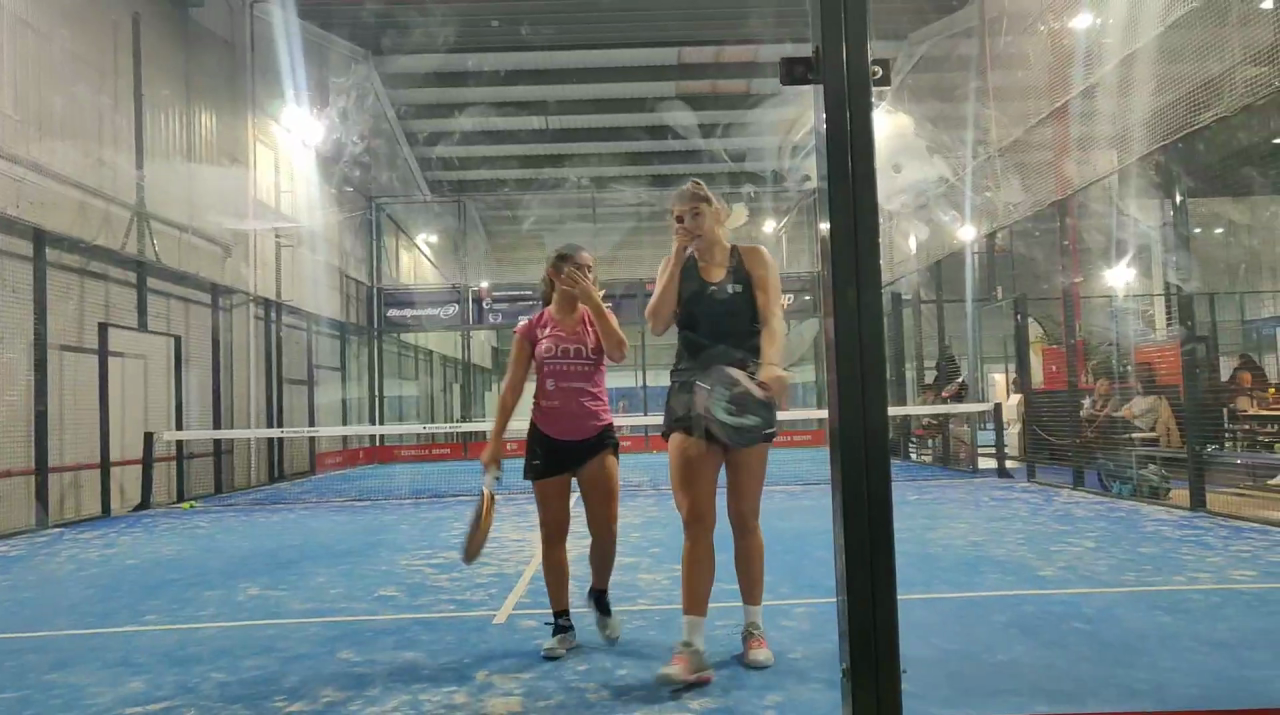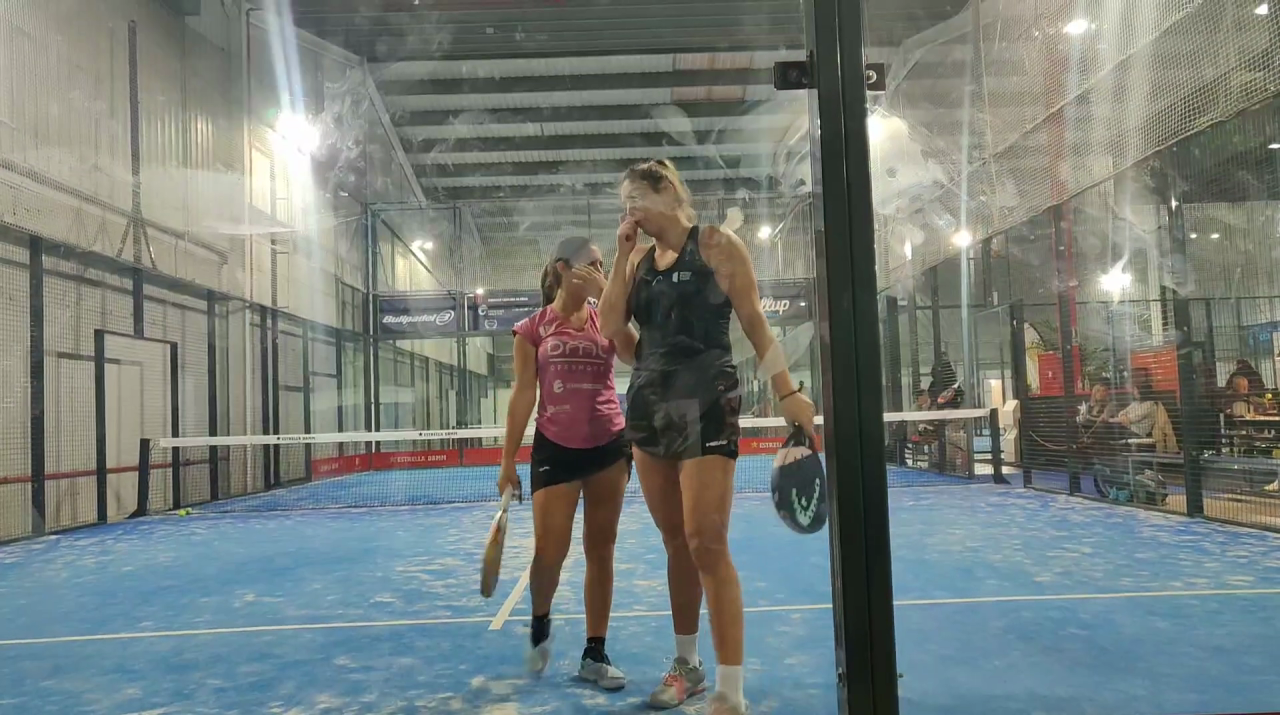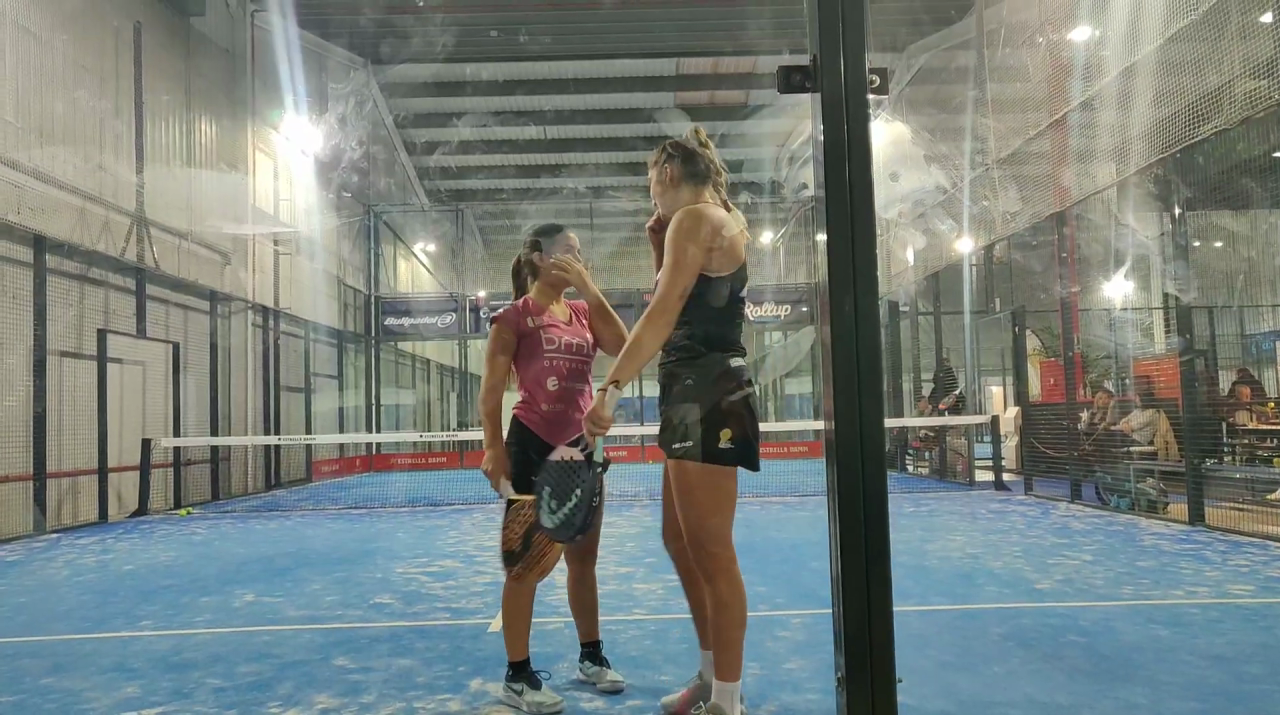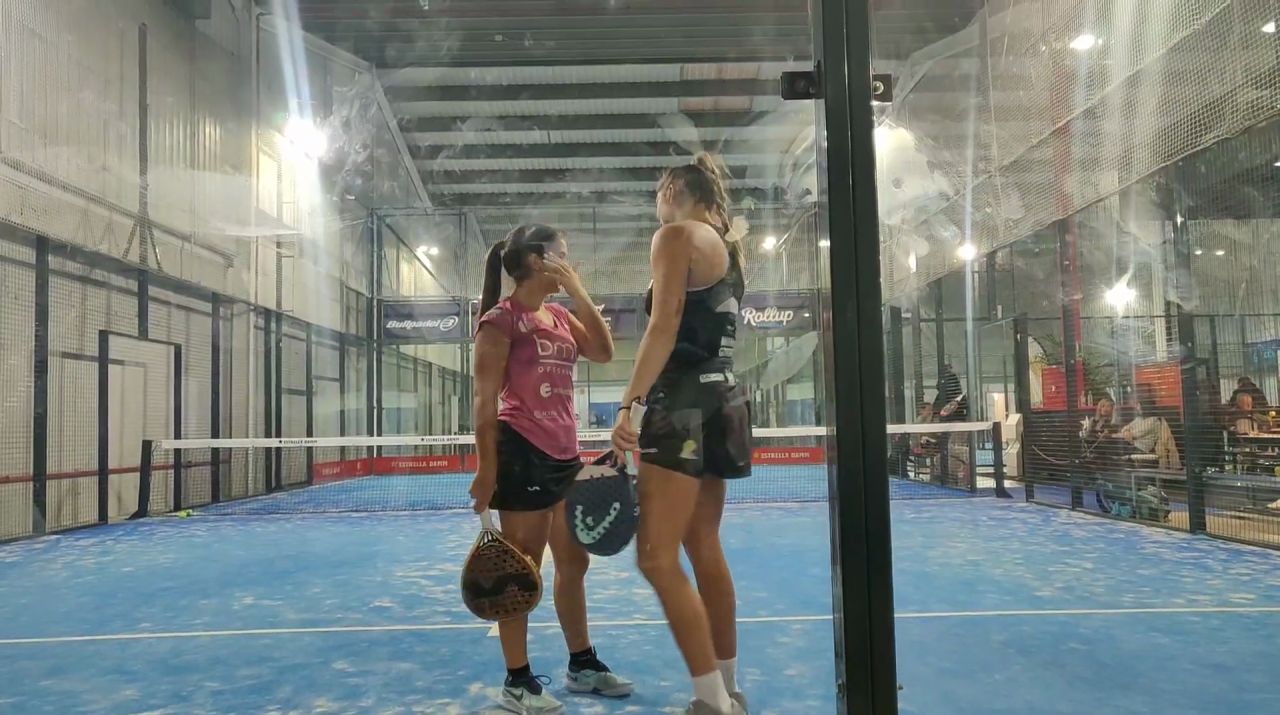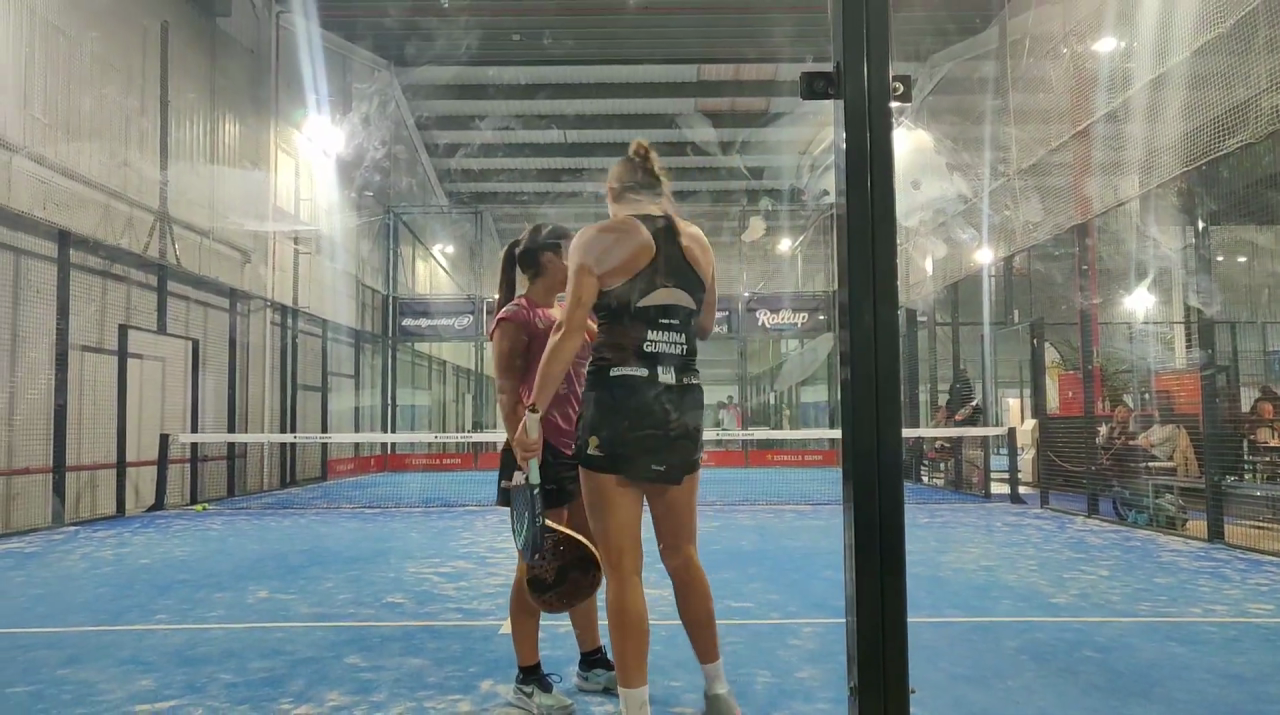
dt=0.7s
person 1, frame 1
left shoulder: (753, 259)
right shoulder: (675, 266)
left elbow: (773, 319)
right elbow: (657, 324)
left wrist: (771, 364)
right wrist: (677, 258)
right hip: (690, 396)
left knee: (744, 520)
right knee: (695, 520)
left ankle: (753, 627)
right ankle: (694, 648)
person 1, frame 2
left shoulder: (716, 243)
right shoulder: (637, 259)
left elbow: (753, 319)
right elbow: (610, 328)
left wrist: (785, 388)
right wrist: (623, 254)
left hip: (706, 401)
right hip: (649, 402)
left knee: (706, 541)
right knee: (676, 542)
right ankle: (686, 664)
person 1, frame 3
left shoulder: (694, 220)
right shoulder: (722, 222)
left elbow: (662, 315)
left wrist: (608, 388)
right wrist: (658, 246)
left hip: (705, 398)
right hip: (699, 399)
left knee: (711, 555)
right knee: (681, 545)
person 1, frame 4
left shoulder: (675, 235)
right shoulder: (727, 246)
left elbow: (664, 327)
left wrist: (630, 404)
left hip: (685, 407)
right hip: (716, 404)
left knee: (657, 559)
right knee: (704, 551)
person 1, frame 5
left shoulder: (597, 239)
right shoulder: (696, 239)
left elbow: (569, 331)
left wrist: (533, 411)
left hip: (617, 409)
right hip: (682, 410)
left knee: (623, 570)
right knee: (682, 558)
person 2, frame 1
left shoulder: (599, 316)
right shoulder: (532, 328)
left elbow: (619, 352)
right elbow: (513, 384)
left wrist: (593, 301)
right wrist: (495, 439)
left hip: (597, 435)
right hip: (548, 439)
left knee: (605, 530)
right knee: (553, 534)
left ankle: (600, 596)
right ankle: (562, 625)
person 2, frame 2
left shoulder: (604, 319)
right shoulder: (532, 328)
left elbow: (632, 355)
right elbow: (523, 394)
left wrist: (606, 296)
right wrist: (508, 459)
left hip: (607, 444)
right hip: (554, 447)
left knee: (601, 550)
right knee: (549, 551)
left ankle: (595, 653)
right ankle: (540, 622)
person 2, frame 3
left shoulder: (582, 311)
right shoulder: (514, 317)
left elbow: (620, 346)
right elbow: (492, 387)
left wrist: (590, 288)
right wrist: (494, 448)
right hip: (533, 446)
left knee: (583, 556)
left ankle: (591, 656)
right ankle: (517, 676)
person 2, frame 4
left shoulder: (560, 316)
right shoulder: (501, 319)
left elbow: (604, 352)
right elbow: (485, 400)
left wrist: (580, 295)
right wrist: (486, 469)
left hip: (565, 454)
right hip: (524, 454)
left knee: (574, 564)
left ankle: (582, 664)
person 2, frame 5
right shoulder: (517, 316)
right elbow: (509, 394)
right wrist: (524, 459)
left hip: (578, 452)
right hip: (541, 453)
left ankle: (592, 663)
